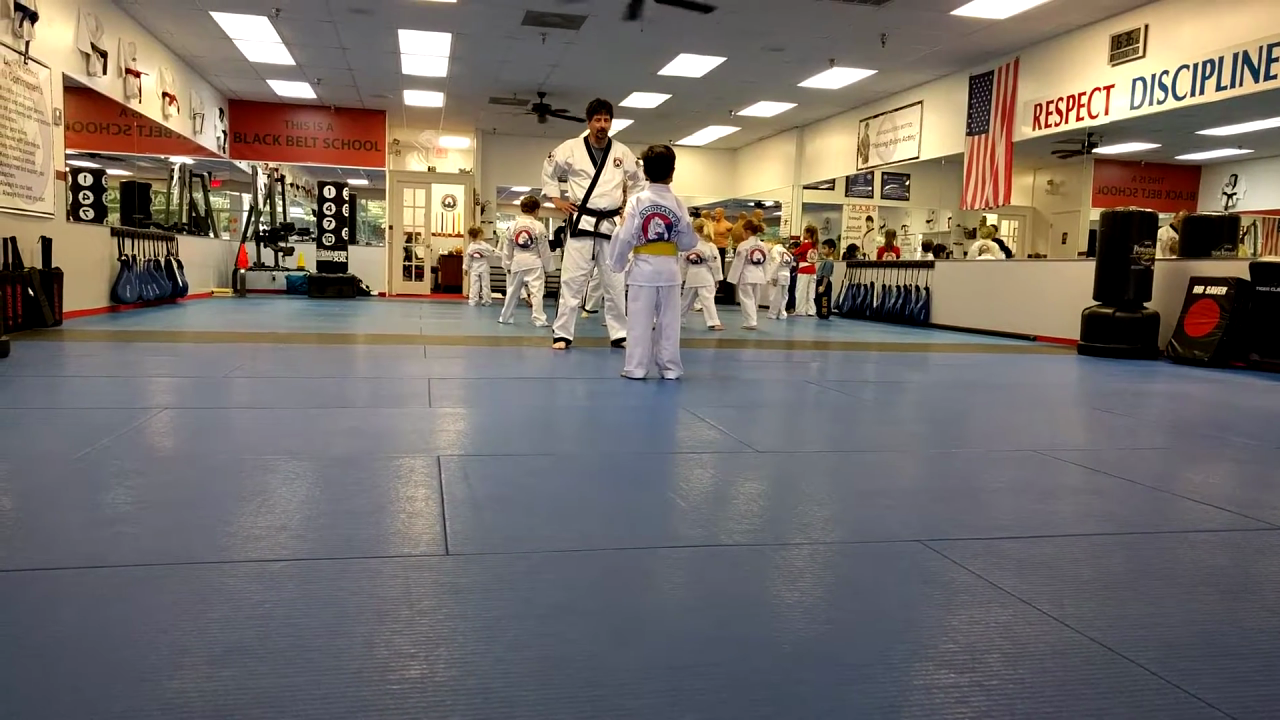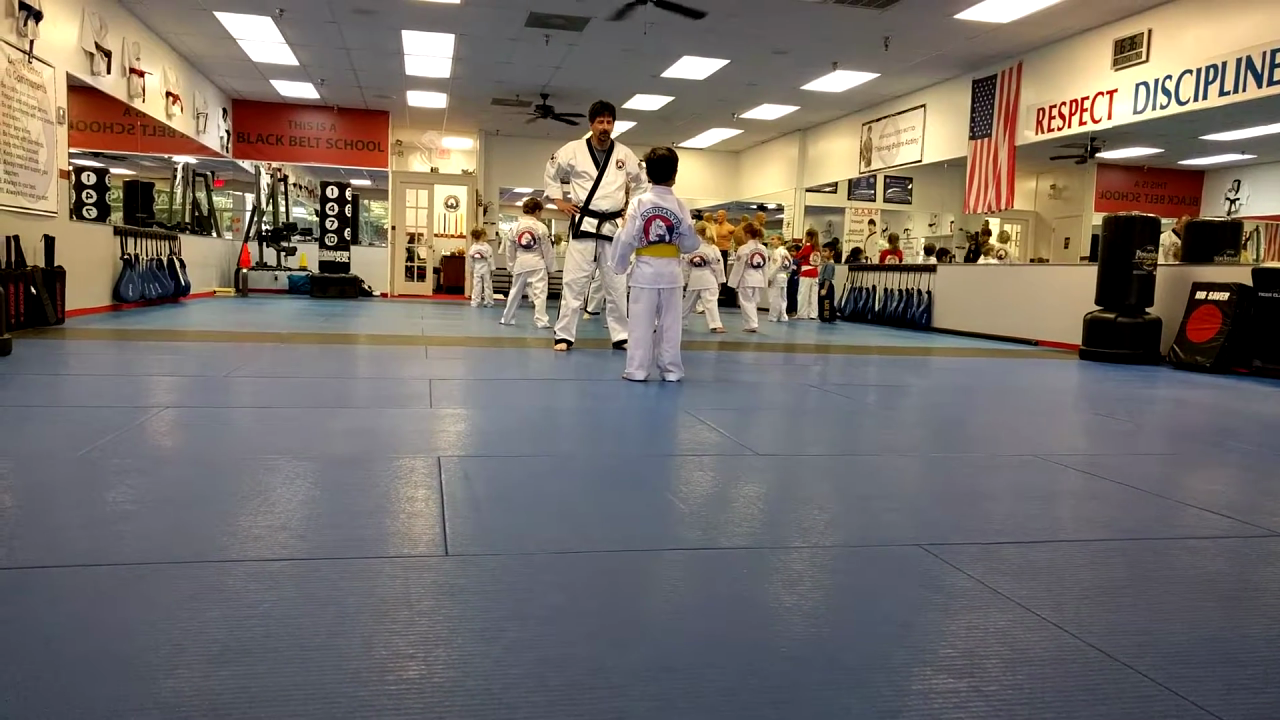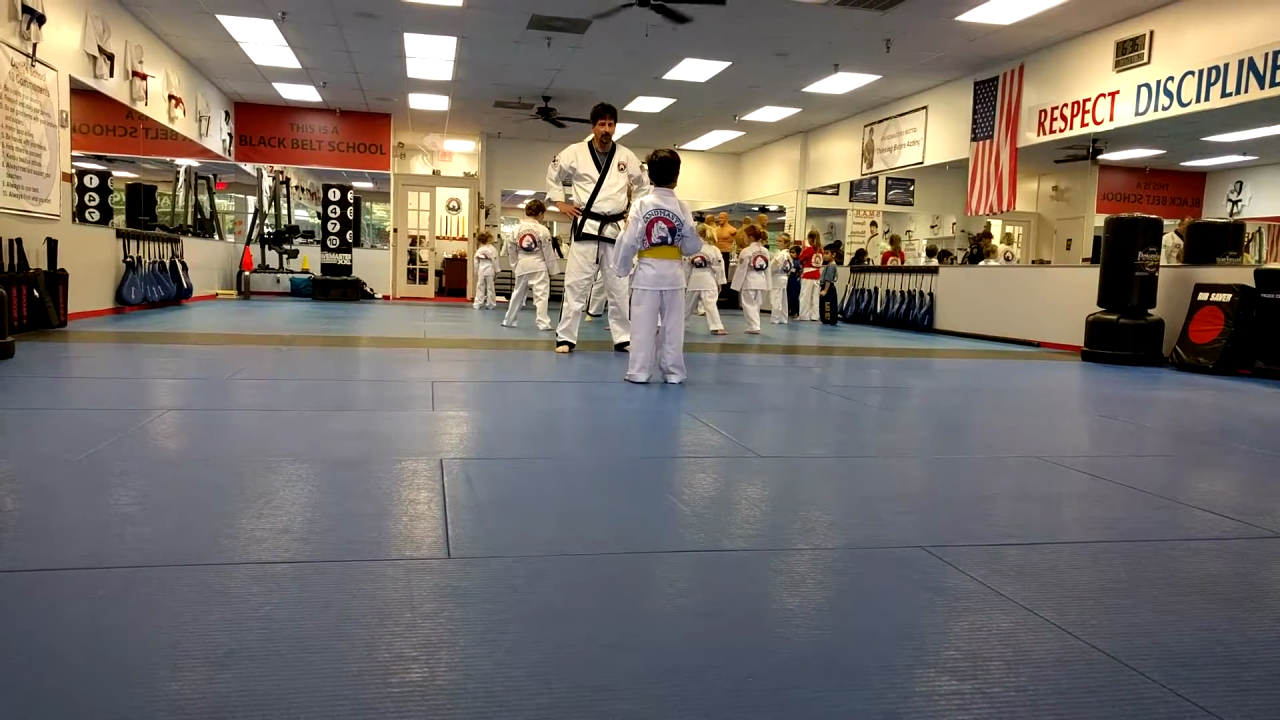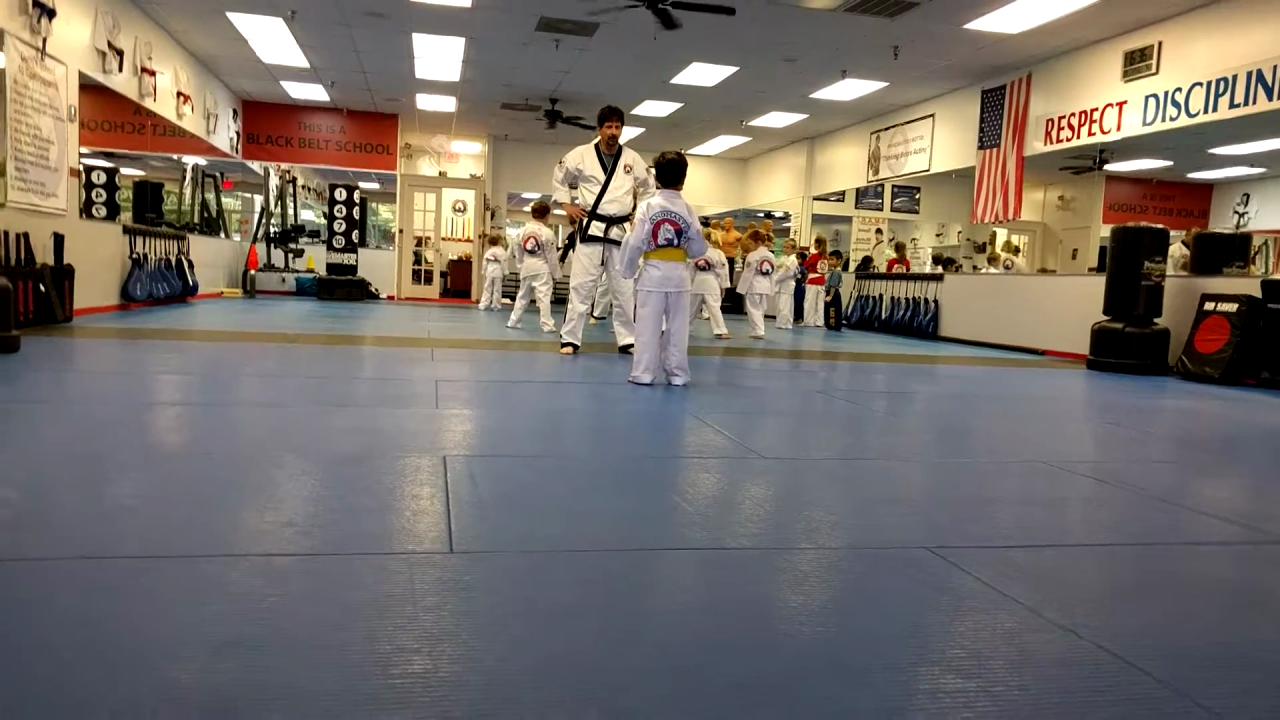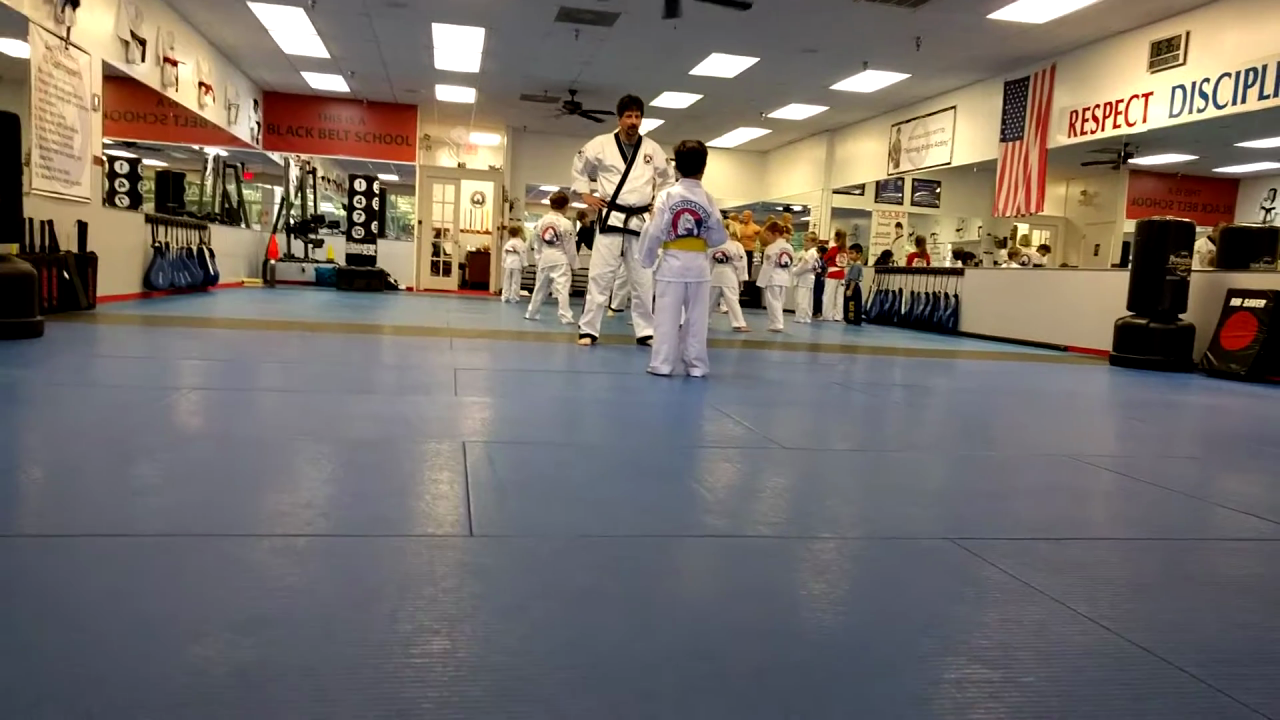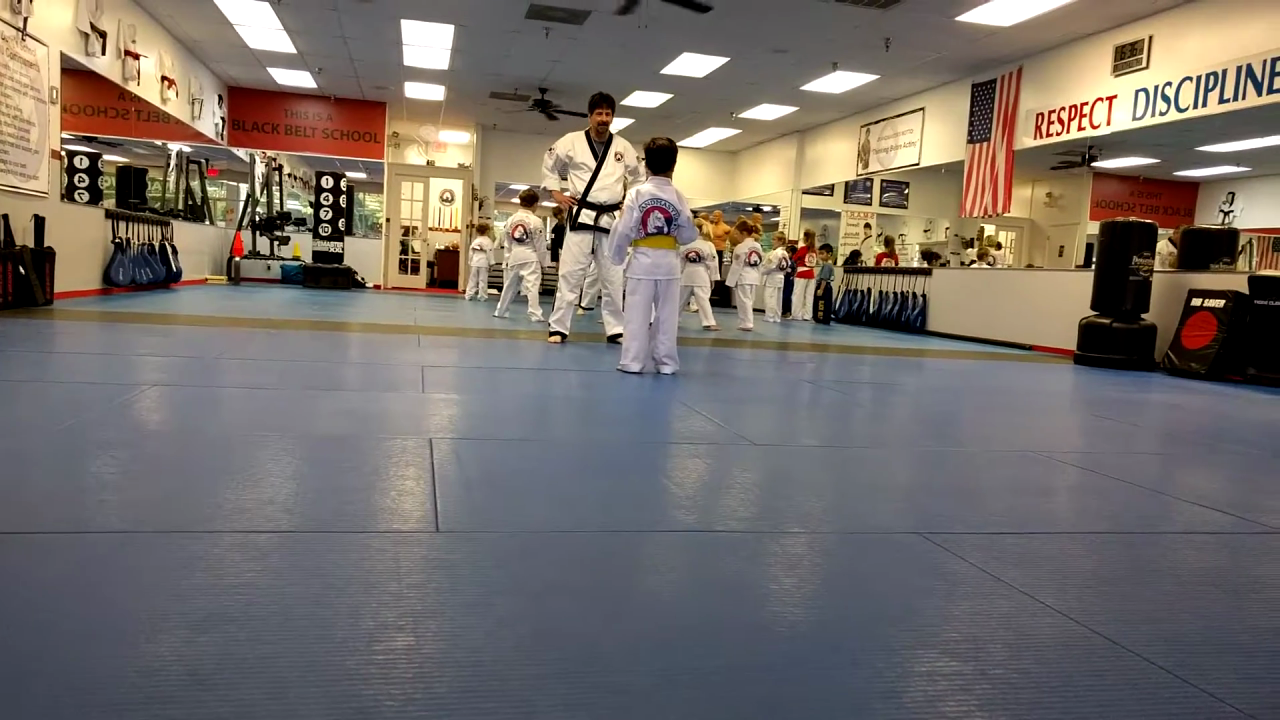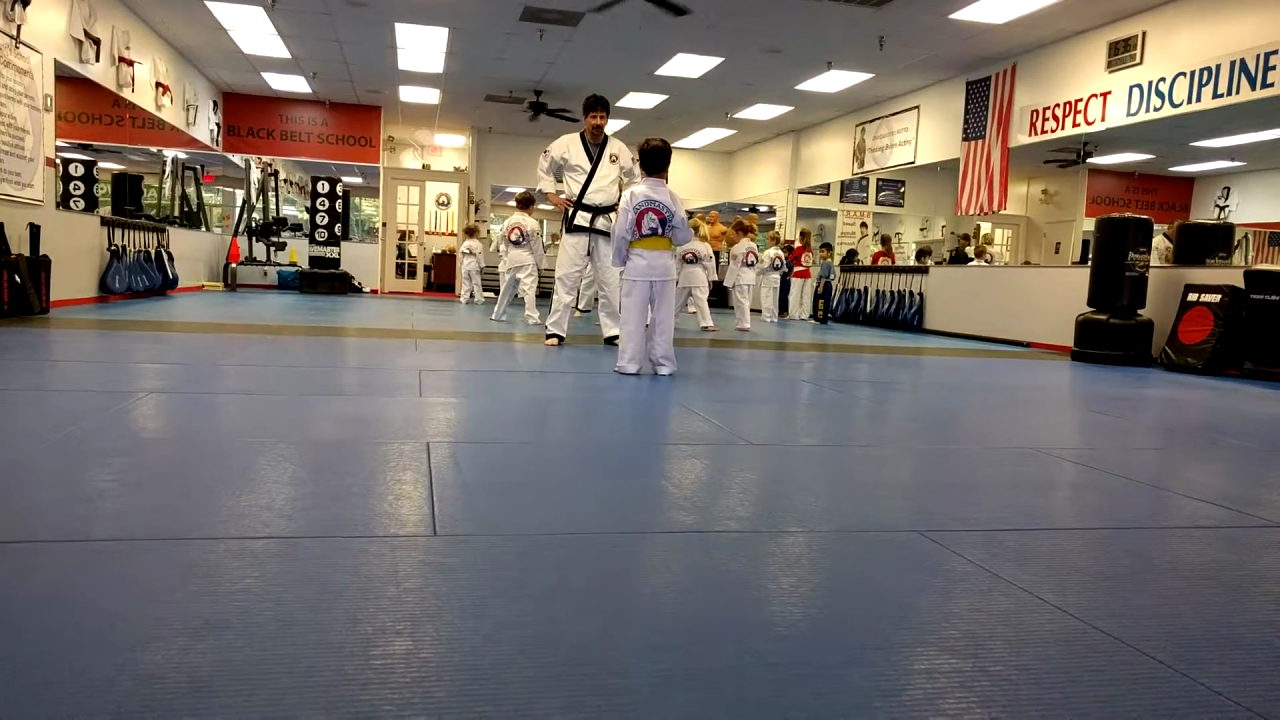
dt=0.4s
person 1, frame 1
left shoulder: (622, 152)
right shoulder: (571, 149)
left elbow: (637, 181)
right elbow: (549, 172)
right wrist: (557, 199)
left hip: (612, 224)
right hip: (582, 223)
left knee: (615, 284)
right knee: (572, 281)
left ankle: (619, 334)
right ankle: (562, 334)
person 1, frame 2
left shoulder: (625, 154)
right shoulder: (573, 150)
left elbow: (640, 183)
right elbow: (551, 173)
right wrist: (559, 200)
left hip: (614, 226)
right hip: (584, 224)
left knee: (617, 285)
right knee: (574, 282)
left ankle: (621, 336)
right ankle: (564, 335)
person 1, frame 3
left shoulder: (626, 156)
right shoulder: (575, 153)
left elbow: (642, 186)
right elbow: (553, 176)
right wrist: (561, 203)
left hip: (616, 228)
right hip: (586, 227)
left knee: (619, 287)
right knee: (576, 284)
left ankle: (623, 338)
right ankle: (565, 337)
person 1, frame 4
left shoulder: (633, 159)
right shoulder: (581, 155)
left elbow: (648, 188)
right elbow: (559, 178)
right wrist: (567, 205)
left hip: (622, 230)
right hip: (592, 228)
left knee: (624, 289)
right knee: (581, 285)
left ankle: (627, 340)
right ankle: (570, 339)
person 1, frame 5
left shoulder: (652, 149)
right shoulder: (601, 144)
left elbow: (667, 179)
right elbow: (579, 168)
right wrist: (586, 195)
left hip: (641, 220)
right hip: (611, 219)
left knee: (643, 280)
right knee: (600, 276)
left ankle: (645, 331)
right ankle: (588, 330)
person 1, frame 6
left shoulder: (623, 147)
right shoulder: (572, 142)
left elbow: (638, 177)
right elbow: (549, 165)
right wrist: (556, 192)
left hip: (612, 219)
right hip: (582, 216)
left knee: (613, 278)
right knee: (570, 274)
left ankle: (615, 329)
right ankle: (558, 328)
person 1, frame 7
left shoulder: (618, 148)
right shoulder: (566, 143)
left elbow: (633, 178)
right elbow: (545, 167)
right wrist: (552, 194)
left hip: (607, 221)
right hip: (577, 219)
left knee: (610, 280)
right knee: (567, 276)
left ankle: (613, 331)
right ankle: (555, 330)
person 2, frame 1
left shoulder: (636, 201)
right shoulder: (677, 204)
left elbow: (625, 237)
right elbow: (689, 242)
left wrist: (616, 264)
left hip: (643, 269)
right hip: (669, 269)
left knee: (640, 321)
right knee: (668, 321)
left ankle: (636, 367)
right ankle: (670, 367)
person 2, frame 2
left shoulder: (638, 203)
right shoulder: (679, 206)
left elbow: (626, 239)
right elbow: (690, 244)
left wrist: (618, 266)
left hip: (645, 270)
right hip: (671, 271)
left knee: (641, 323)
right knee: (670, 323)
left ankle: (637, 369)
right ankle: (671, 370)
person 2, frame 3
left shoulder: (641, 205)
right shoulder: (681, 208)
left elbow: (629, 242)
right elbow: (692, 246)
left wrist: (621, 269)
left hip: (647, 272)
right hip: (673, 273)
left knee: (644, 325)
right knee: (672, 325)
left ankle: (639, 371)
right ankle: (673, 372)
person 2, frame 4
left shoulder: (647, 207)
right shoulder: (687, 210)
left elbow: (635, 243)
right elbow: (698, 249)
left wrist: (627, 271)
left hip: (653, 273)
right hip: (679, 275)
left knee: (648, 326)
right knee: (677, 327)
left ankle: (644, 372)
right ankle: (677, 373)
person 2, frame 5
left shoulder: (667, 195)
right shoulder: (708, 199)
left elbow: (654, 232)
right elbow: (718, 238)
left wrist: (646, 260)
left hip: (672, 263)
right hip: (698, 265)
left knee: (667, 316)
right knee: (696, 318)
left ankle: (662, 363)
right ankle: (696, 365)
person 2, frame 6
left shoulder: (636, 193)
right shoulder: (678, 197)
left elbow: (624, 231)
right elbow: (689, 235)
left wrist: (616, 257)
left hip: (642, 261)
right hip: (669, 263)
left knee: (638, 314)
right knee: (666, 315)
left ankle: (633, 360)
right ankle: (666, 362)
person 2, frame 7
left shoulder: (631, 195)
right shoulder: (672, 198)
left elbow: (621, 233)
right elbow: (683, 237)
left wrist: (619, 261)
left hip: (637, 263)
right hip: (664, 264)
left knee: (633, 316)
right knee: (663, 316)
left ankle: (629, 362)
right ankle: (663, 363)
